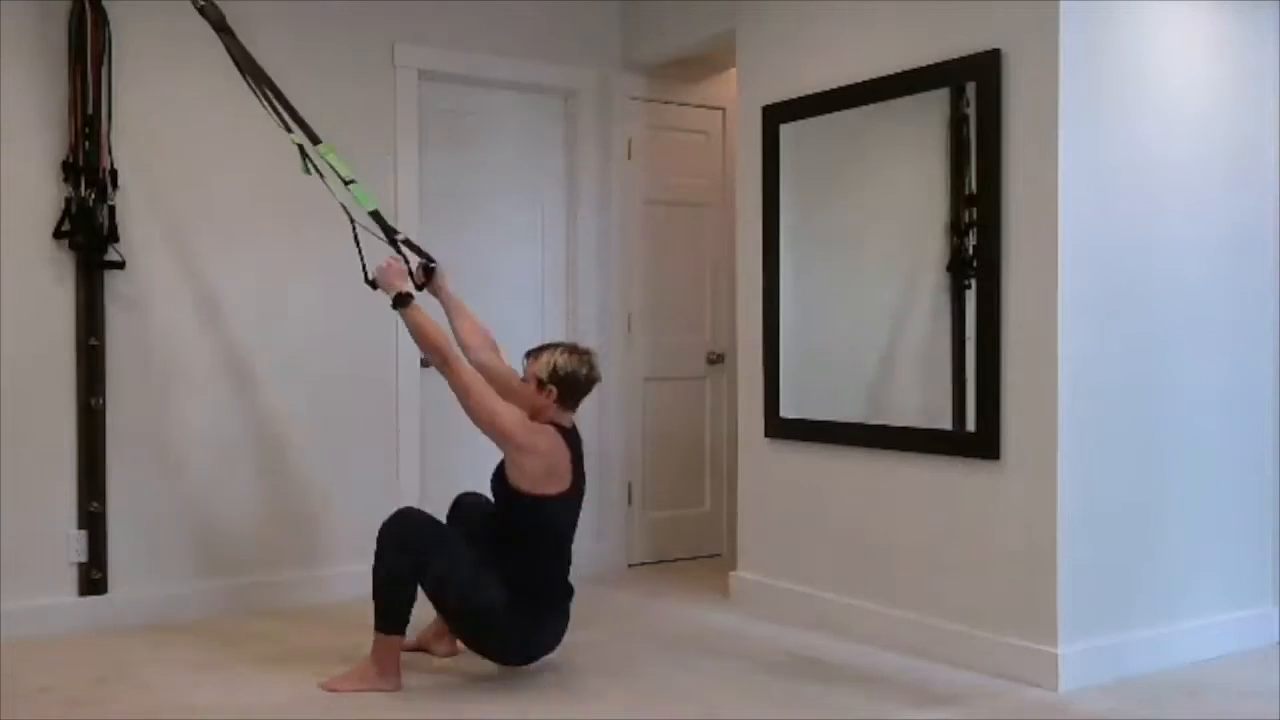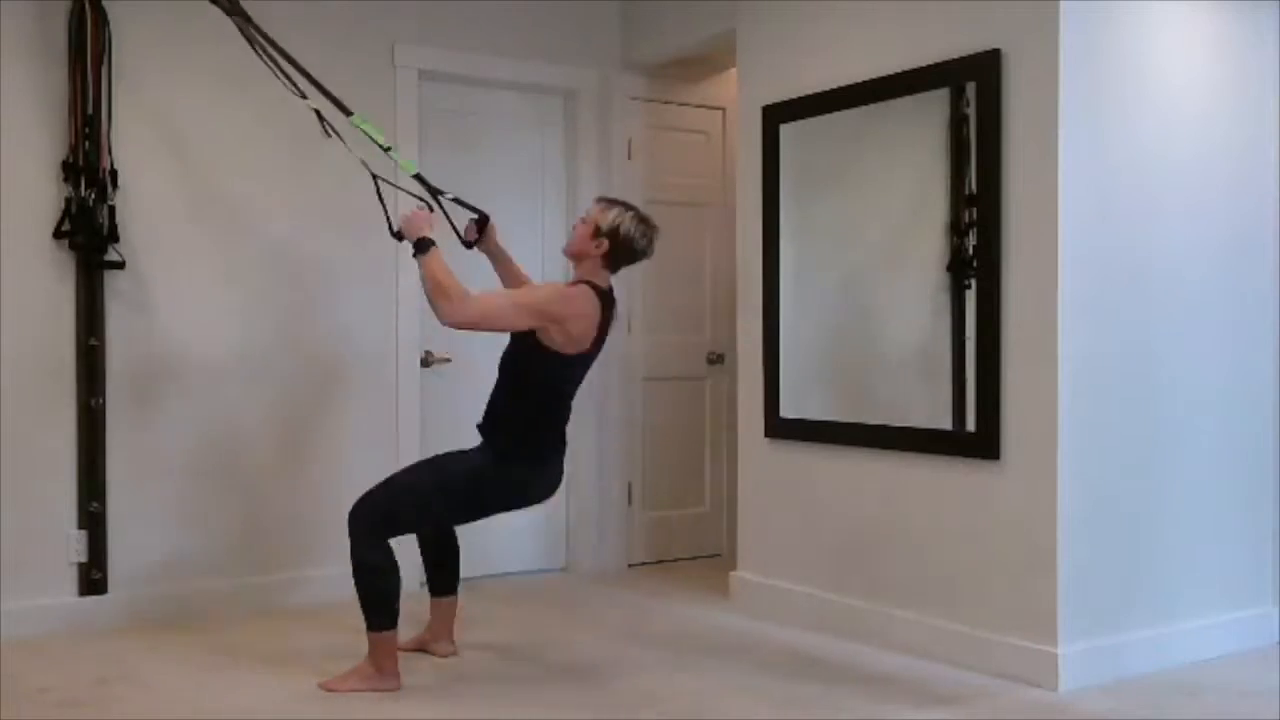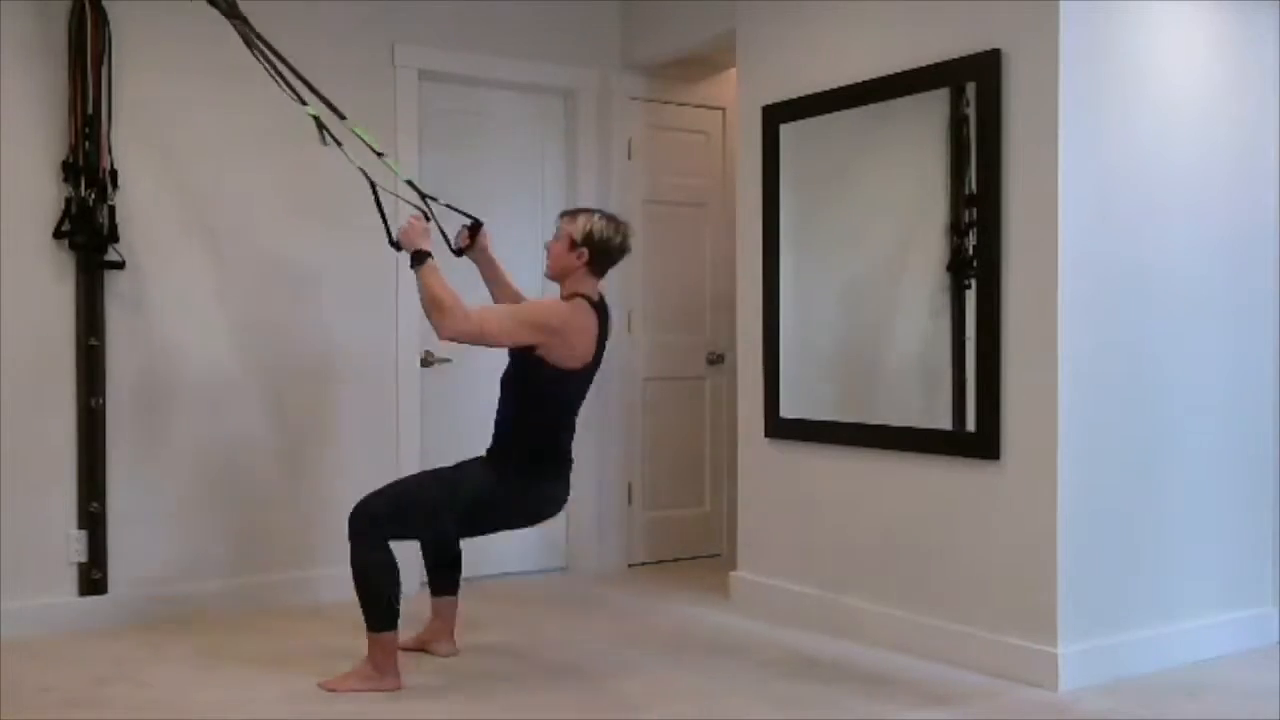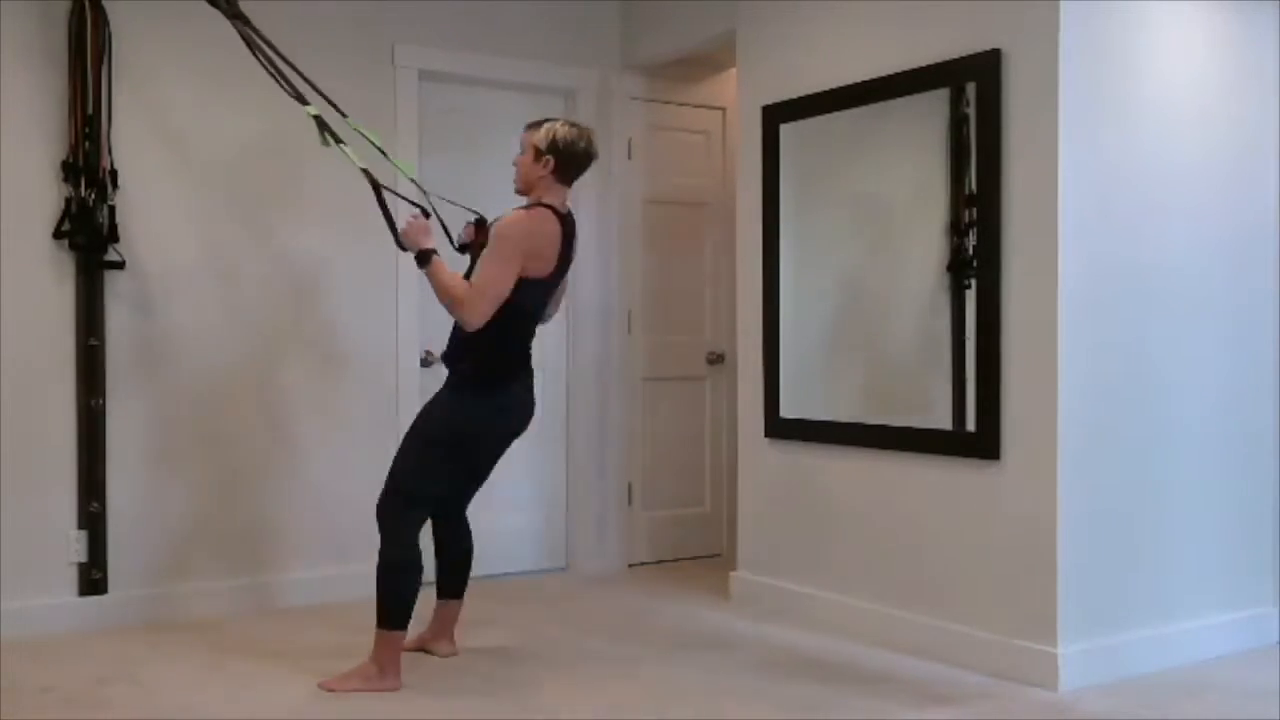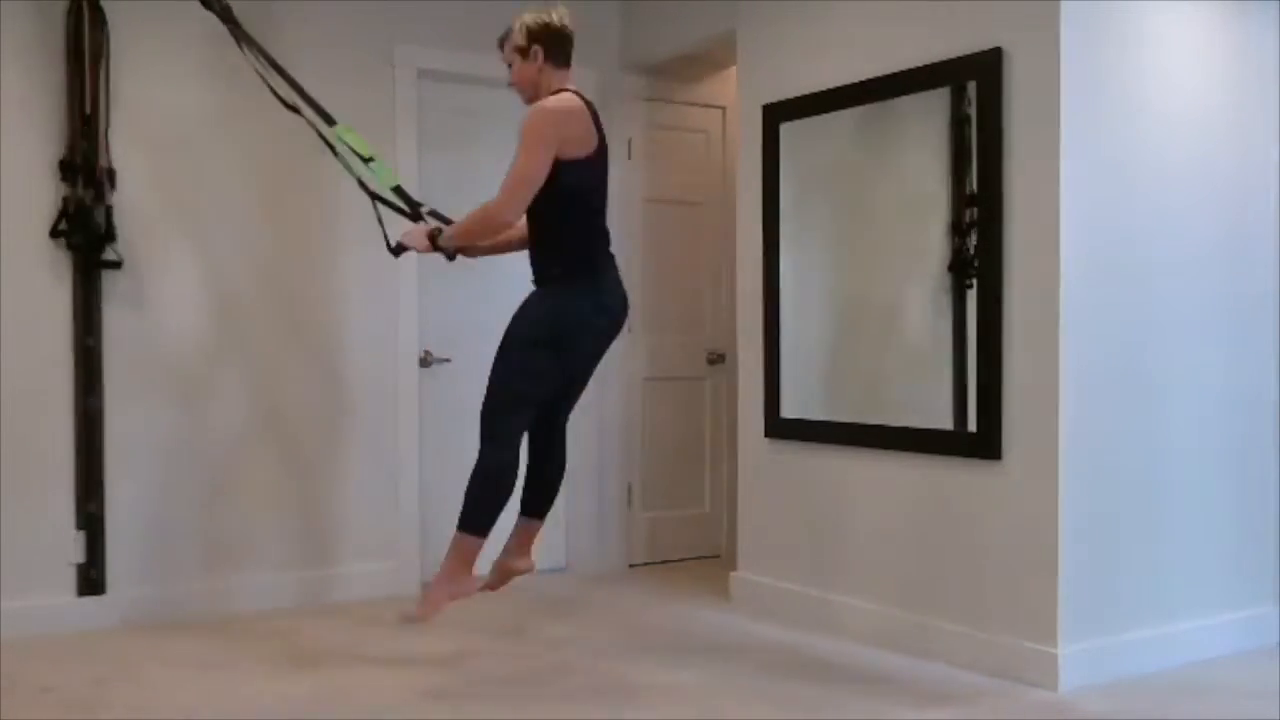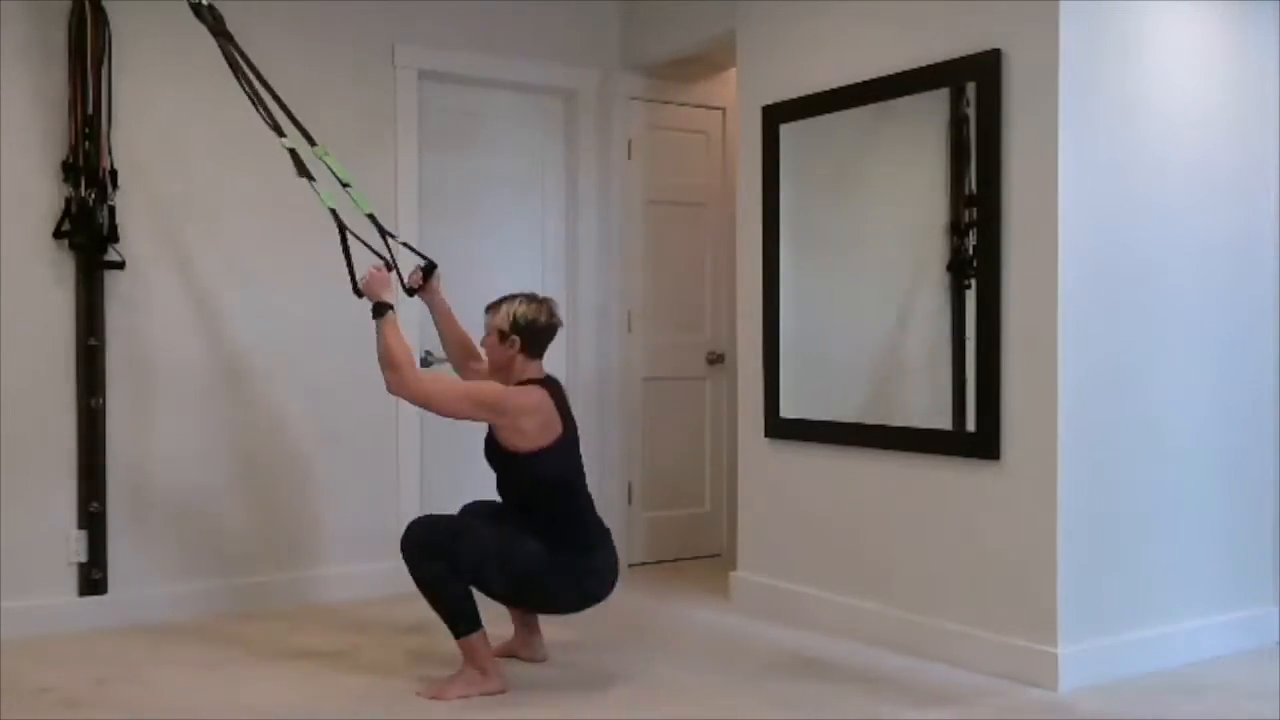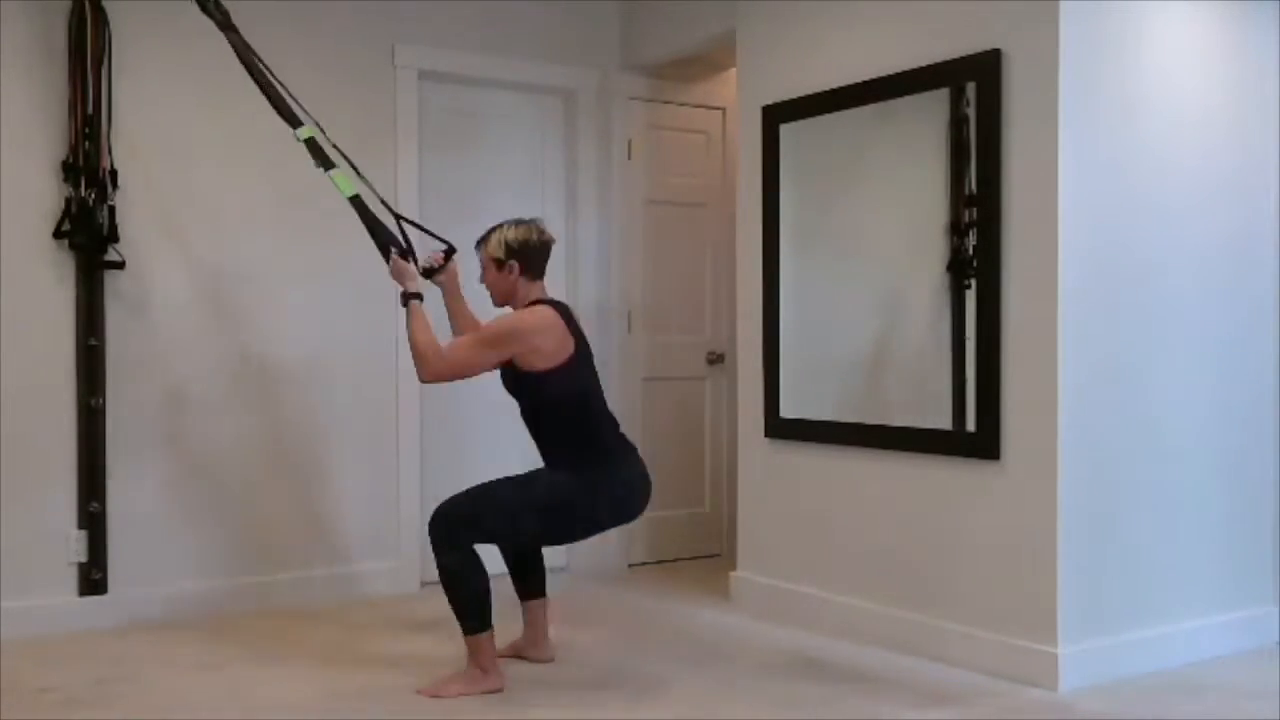
dt=0.7s
person 1, frame 1
left shoulder: (535, 443)
right shoulder: (556, 433)
left elbow: (454, 366)
right elbow: (488, 360)
left wrist: (402, 295)
right wrist: (443, 293)
left knee: (402, 531)
right knee: (468, 509)
left ankle: (382, 669)
right ankle: (440, 634)
person 1, frame 2
left shoulder: (567, 302)
right shoulder: (591, 299)
left elbow: (454, 310)
right elbow: (526, 299)
left wrist: (423, 241)
right wrist: (491, 247)
left hip: (516, 462)
right hip: (529, 464)
left knee: (369, 519)
right knee: (433, 506)
left ankle: (380, 668)
right ankle: (439, 632)
person 1, frame 3
left shoulder: (564, 316)
right shoulder: (587, 310)
left elbow: (453, 327)
right elbow: (524, 317)
left wrist: (421, 253)
right wrist: (484, 258)
left hip: (517, 482)
right hip: (542, 481)
left knee: (369, 520)
right knee: (435, 512)
left ankle: (381, 667)
right ankle: (441, 631)
person 1, frame 4
left shoulder: (525, 226)
right shoulder: (561, 227)
left elbow: (471, 314)
left wrist: (426, 252)
right wrist: (486, 243)
left hip: (476, 398)
right hip: (505, 397)
left knee: (397, 514)
right knee: (446, 507)
left ankle: (383, 666)
right ankle: (441, 632)
person 1, frame 5
left shoulder: (552, 113)
right shoulder: (575, 113)
left elbow: (502, 212)
left wrist: (440, 239)
right wrist: (458, 242)
left hip: (571, 303)
right hip: (596, 301)
left knee: (501, 425)
right knee: (544, 419)
left ankle: (458, 571)
right ankle: (518, 550)
person 1, frame 6
left shoulder: (516, 404)
right shoulder: (538, 389)
left elbow: (409, 385)
right elbow: (471, 368)
left wrist: (382, 305)
right wrist: (432, 298)
left hip: (569, 571)
left knee: (424, 540)
right knee: (478, 531)
left ankle: (482, 669)
right ankle: (528, 636)
person 1, frame 7
left shoulder: (524, 328)
right shoulder: (552, 314)
left elbow: (433, 367)
right elbow: (480, 350)
left wrist: (412, 294)
right wrist: (448, 281)
left hip: (596, 486)
right hip: (619, 480)
left knee: (449, 526)
right knee: (512, 517)
left ankle: (483, 669)
right ankle: (537, 638)
